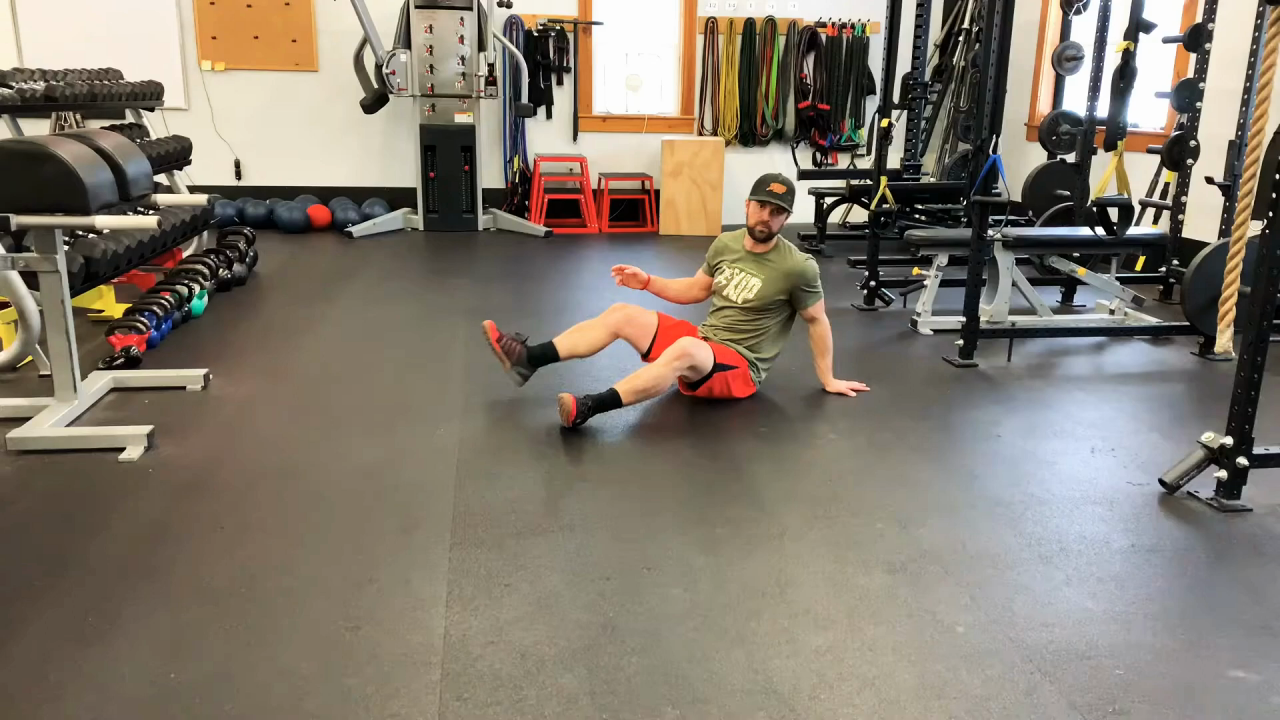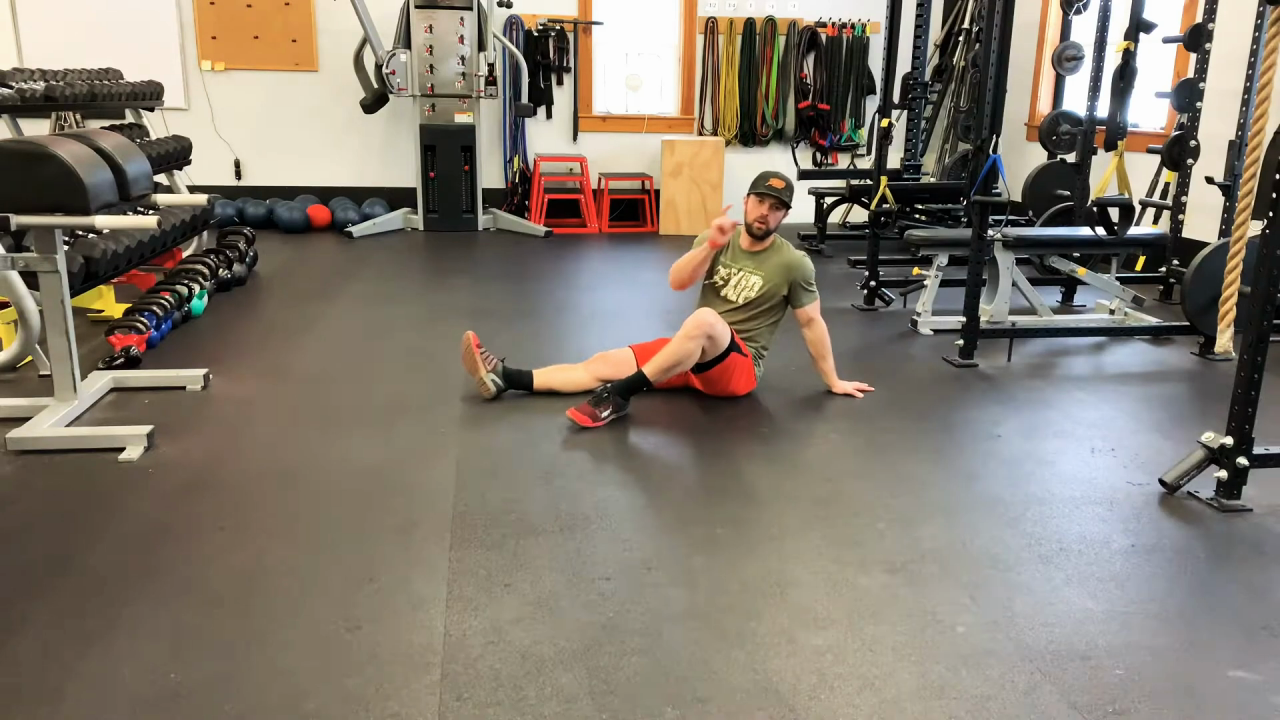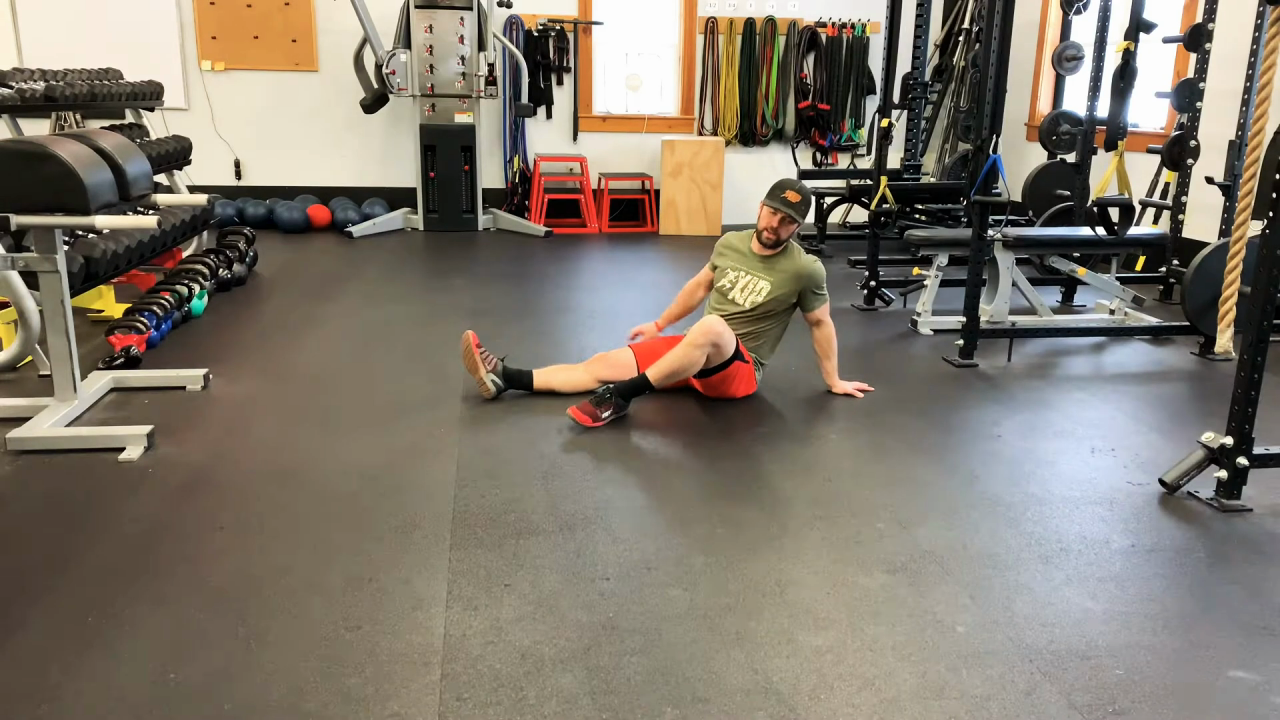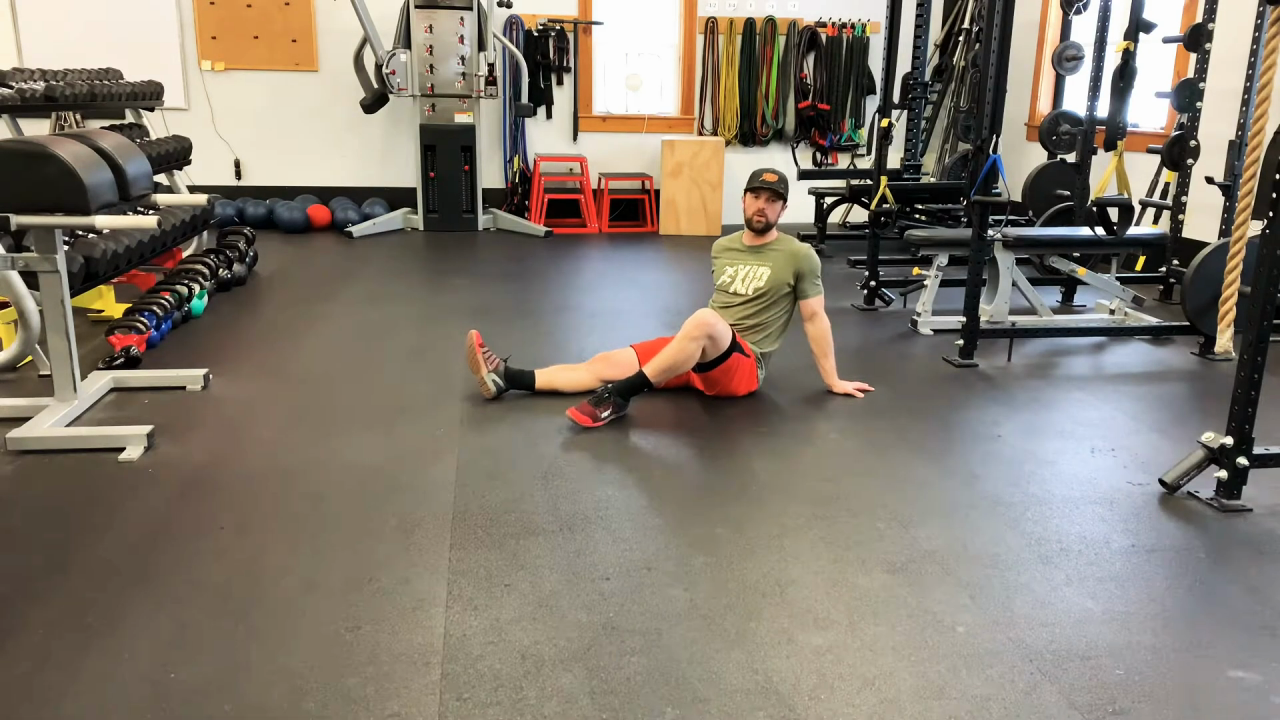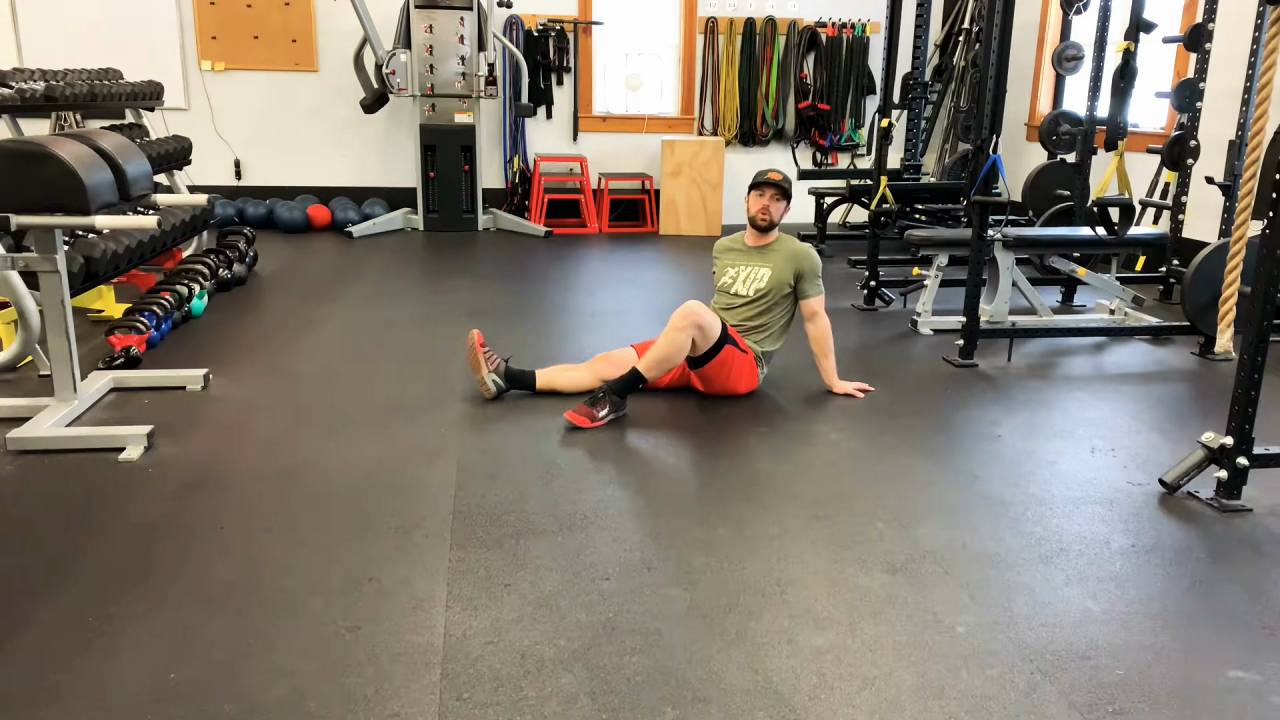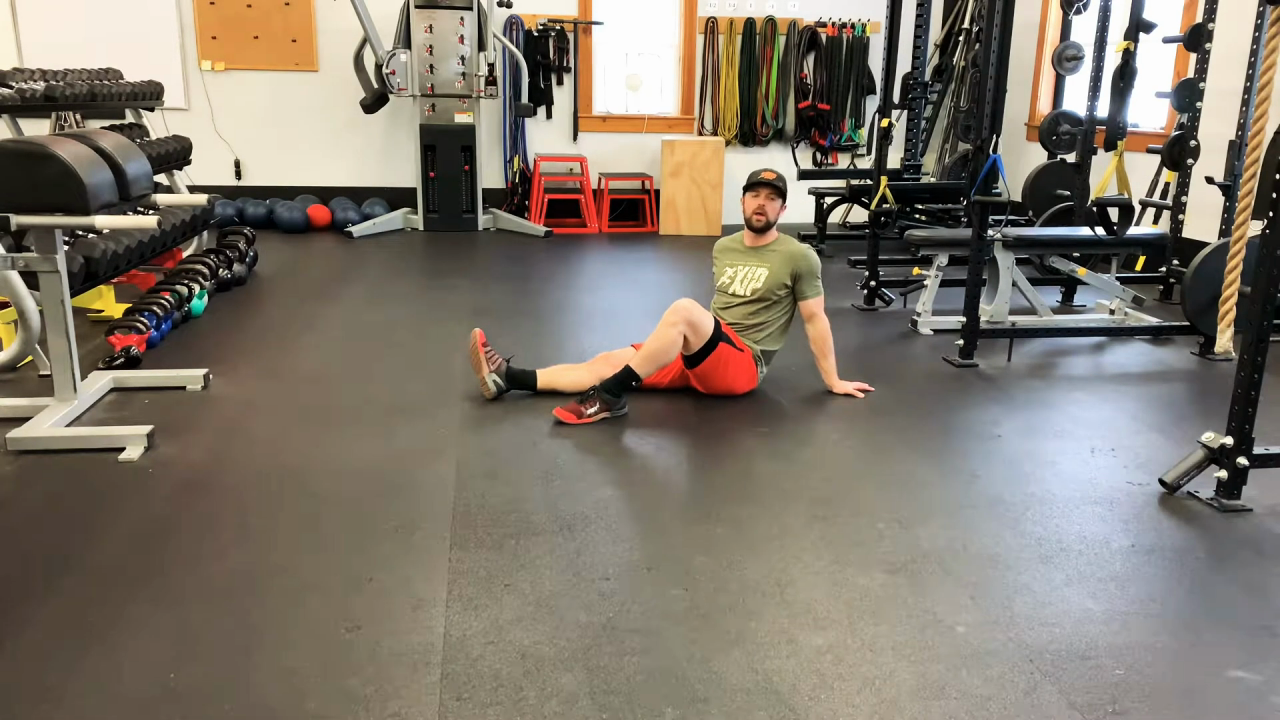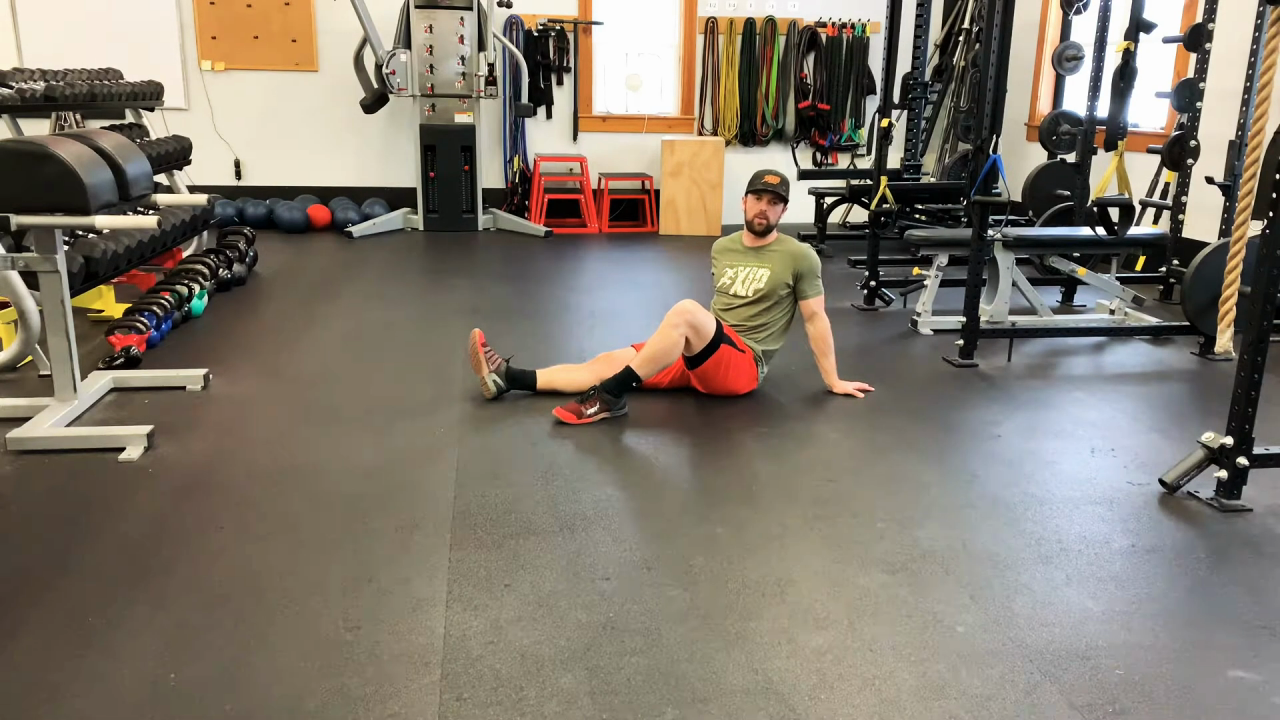
dt=0.7s
person 1, frame 1
left shoulder: (797, 267)
right shoulder: (725, 244)
left elbow: (817, 320)
right elbow: (697, 290)
left wrist: (828, 380)
right wrist: (648, 282)
left hip: (738, 368)
right hip: (702, 340)
left knee: (684, 351)
right knee: (622, 312)
left ankle: (589, 407)
right ankle: (529, 358)
person 1, frame 2
left shoulder: (793, 264)
right shoulder: (719, 238)
left elbow: (812, 322)
right elbow: (678, 282)
left wrist: (833, 381)
right wrist: (713, 242)
left hip: (736, 366)
right hip: (691, 355)
left knee: (704, 318)
right knee: (603, 363)
left ankle: (619, 395)
right ankle: (505, 378)
person 1, frame 3
left shoulder: (804, 270)
right shoulder: (730, 243)
left elbow: (821, 323)
left wrist: (833, 380)
right wrist: (659, 324)
left hip: (738, 368)
right hip: (694, 351)
left knee: (711, 327)
right knee: (602, 363)
left ankle: (621, 396)
right ankle: (504, 378)
person 1, frame 4
left shoulder: (799, 257)
right shoulder: (723, 247)
left elbow: (814, 317)
left wrist: (832, 380)
left hip: (741, 365)
right hip: (695, 354)
left knee: (703, 320)
right knee: (606, 364)
left ankle: (619, 397)
right ankle: (506, 379)
person 1, frame 5
left shoulder: (800, 256)
right shoulder: (724, 247)
left elbow: (815, 317)
left wrist: (833, 380)
left hip: (741, 365)
right hip: (697, 356)
left knee: (691, 311)
right knee: (607, 362)
left ankle: (615, 397)
right ankle: (506, 378)
person 1, frame 6
left shoulder: (799, 257)
right shoulder: (724, 247)
left elbow: (815, 318)
left wrist: (833, 381)
left hip: (740, 365)
right hip: (698, 356)
left knee: (683, 309)
right knee: (608, 361)
left ankle: (610, 397)
right ankle: (508, 379)
person 1, frame 7
left shoulder: (799, 257)
right shoulder: (722, 248)
left elbow: (815, 317)
left wrist: (833, 380)
left hip: (741, 365)
right hip: (697, 356)
left knee: (686, 311)
right knee: (610, 360)
left ankle: (611, 397)
right ankle: (507, 378)
